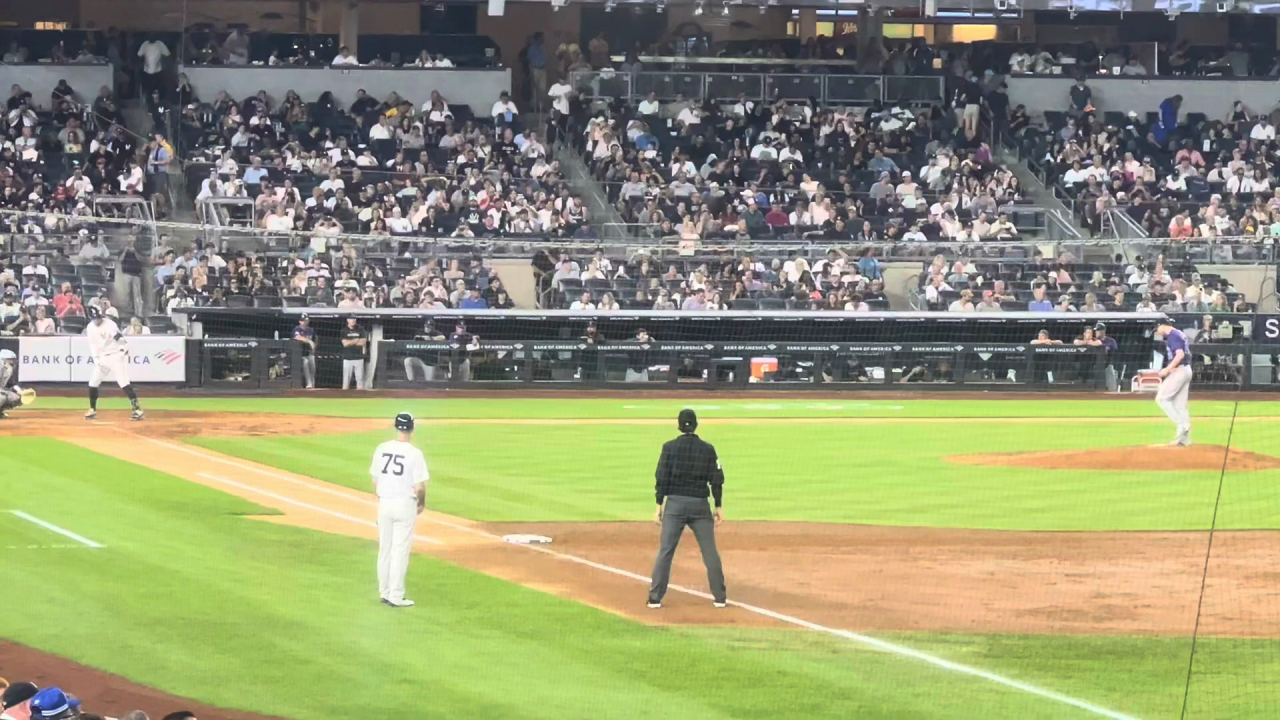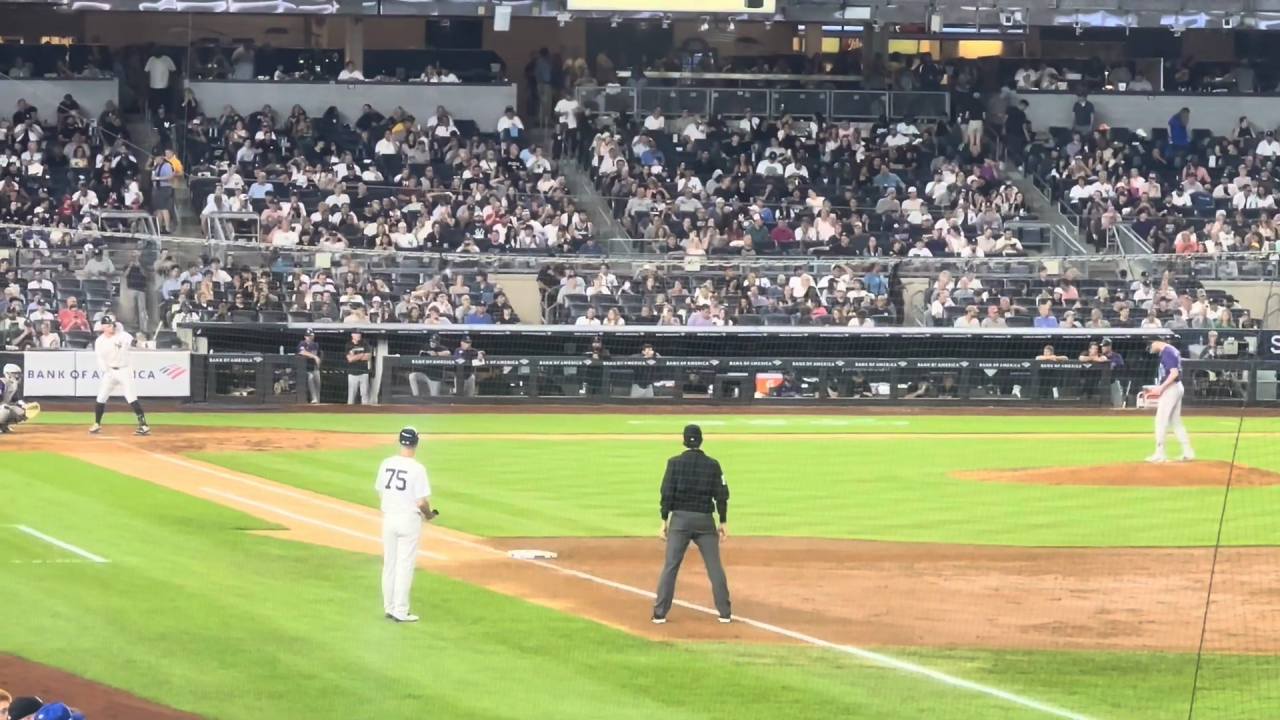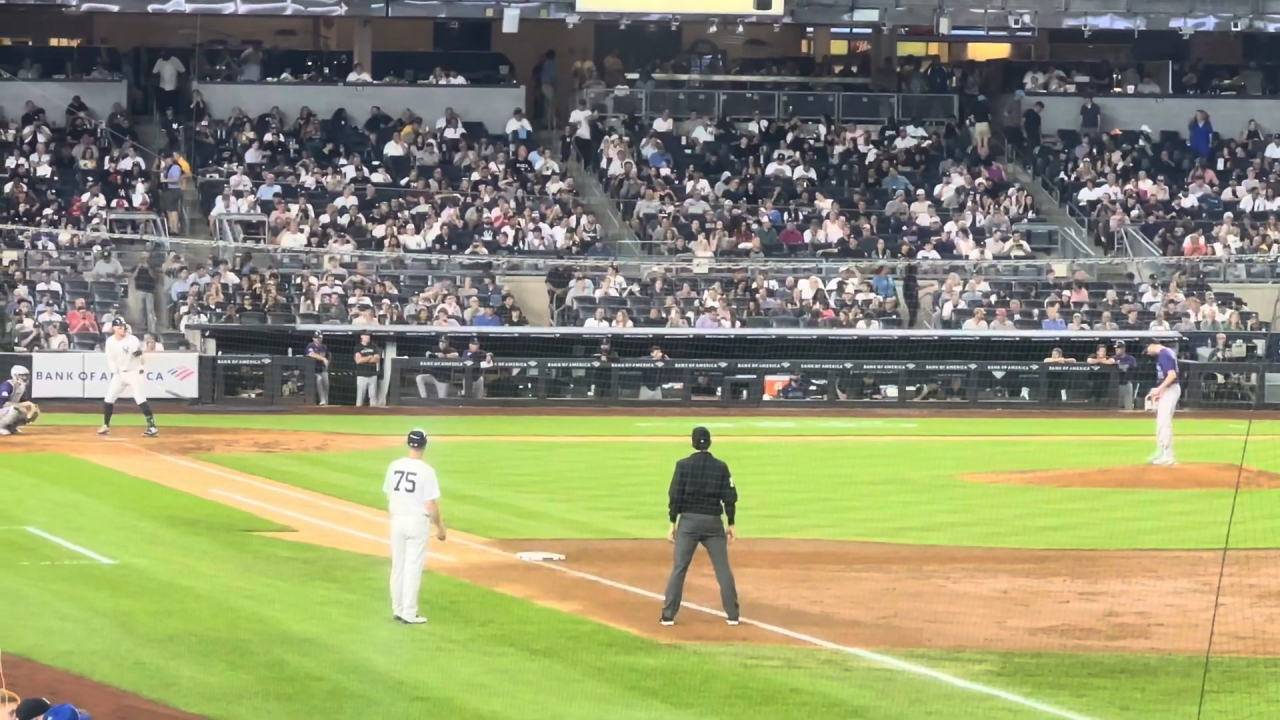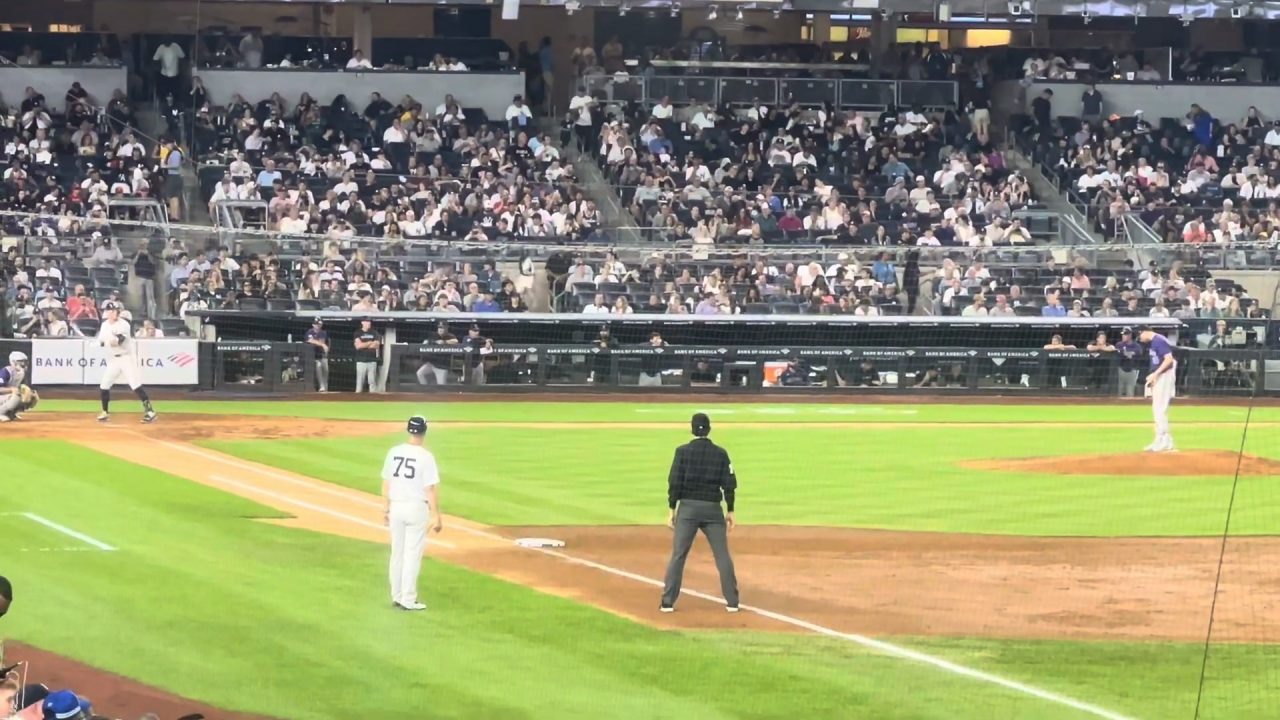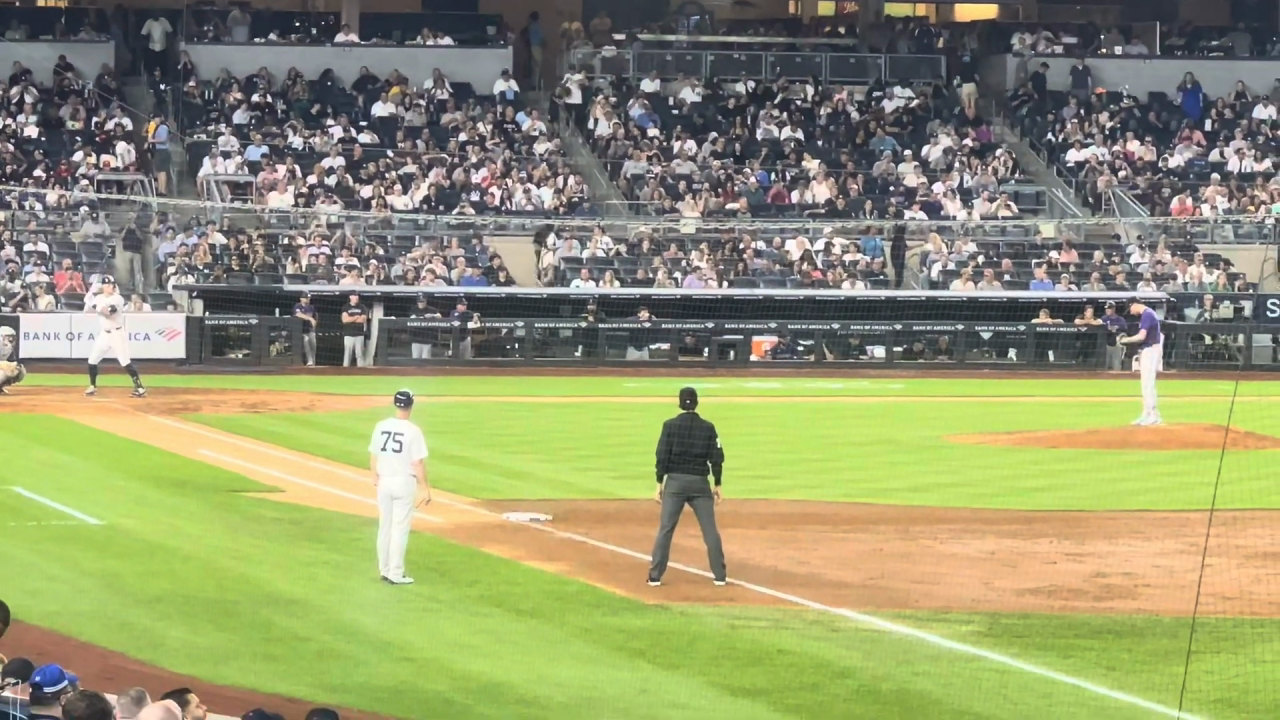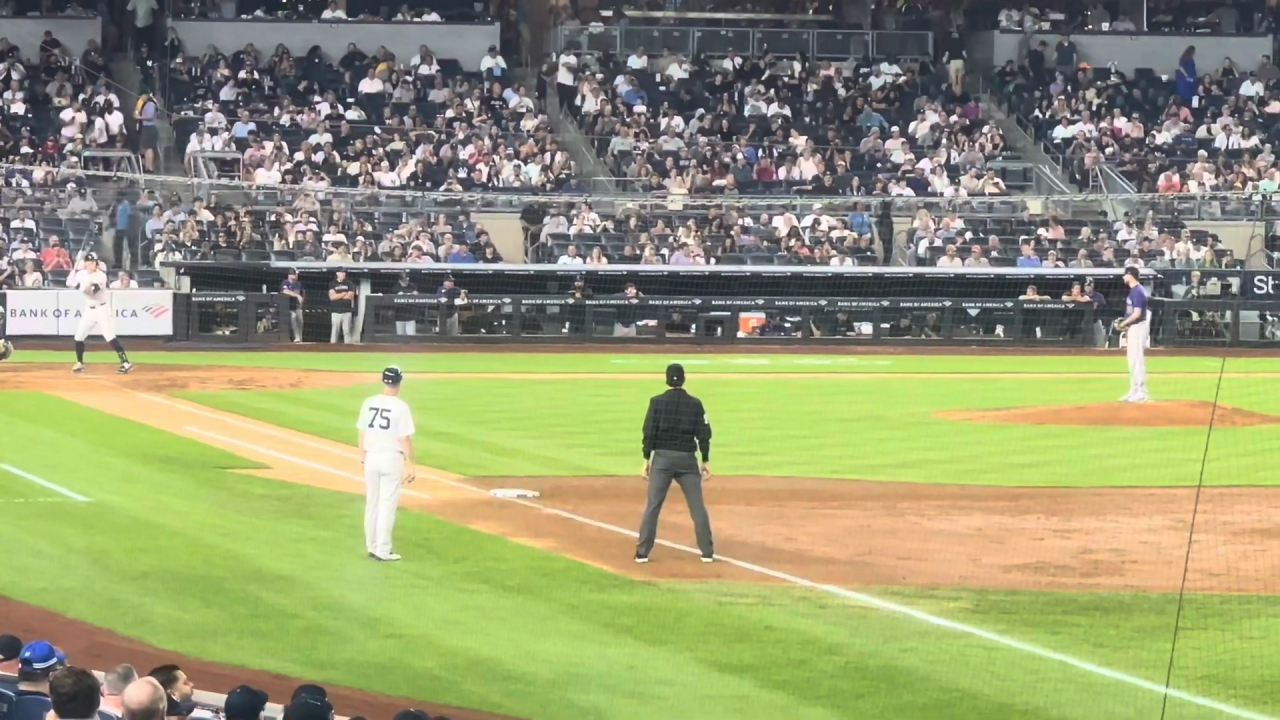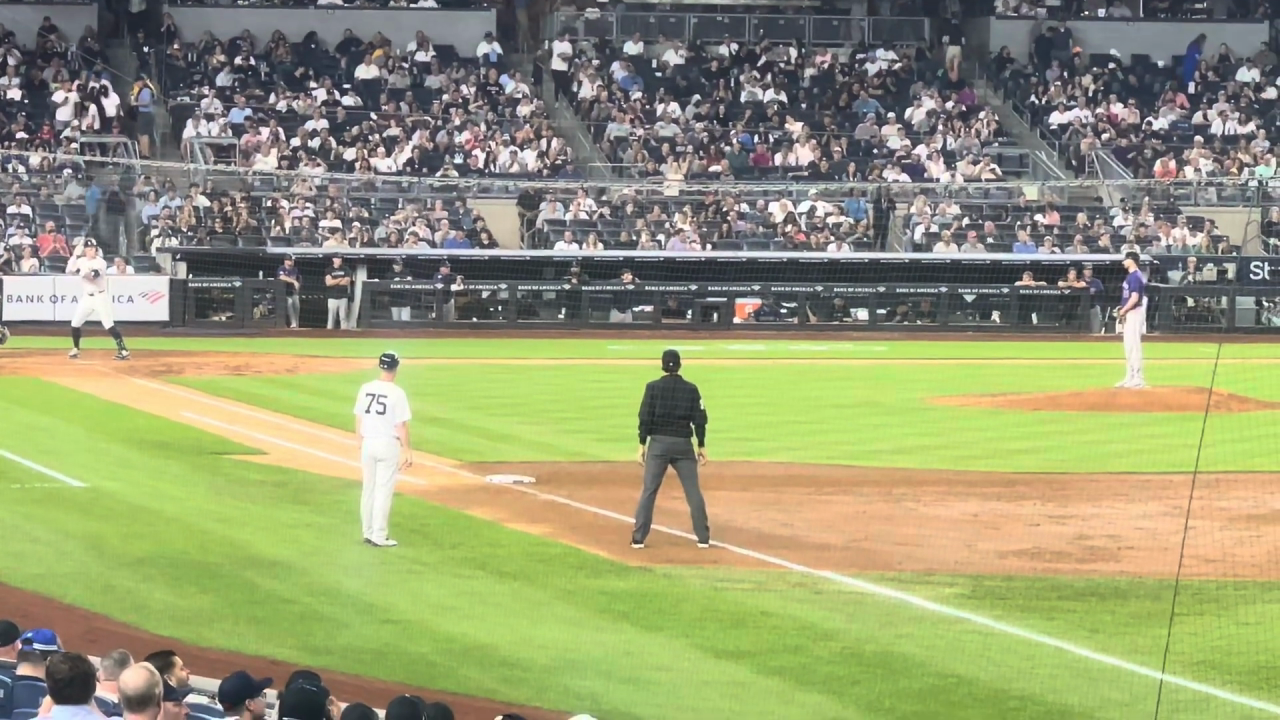
dt=0.5s
person 1, frame 1
left shoulder: (670, 447)
right shoulder: (707, 448)
left elbow: (662, 478)
right elbow: (716, 479)
left wrist: (659, 505)
right wrist: (718, 506)
left hip: (675, 503)
right hip: (700, 504)
left knee: (665, 551)
right knee: (710, 552)
left ankle: (655, 598)
right ankle: (719, 597)
person 1, frame 2
left shoulder: (675, 463)
right shoulder: (712, 464)
left elbow: (667, 494)
right elbow: (721, 496)
left wrist: (664, 520)
right wrist: (723, 522)
left hip: (680, 518)
right hip: (705, 519)
left knee: (670, 566)
right knee: (715, 567)
left ankle: (660, 613)
right ankle: (725, 613)
person 1, frame 3
left shoulder: (683, 465)
right shoulder: (721, 467)
left elbow: (675, 496)
right elbow: (729, 498)
left wrist: (672, 523)
right wrist: (731, 524)
left hip: (688, 520)
right hip: (713, 522)
left knee: (678, 568)
right knee: (723, 569)
left ankle: (668, 616)
right ankle: (733, 615)
person 1, frame 4
left shoulder: (683, 451)
right shoulder: (720, 453)
left elbow: (674, 483)
right elbow: (729, 484)
left wrist: (672, 509)
right wrist: (730, 511)
left hip: (688, 507)
right hip: (712, 508)
left knee: (678, 555)
right knee: (723, 556)
left ankle: (667, 602)
right ankle: (732, 602)
person 1, frame 5
left shoulder: (670, 425)
right shoulder: (708, 427)
left elbow: (662, 456)
right elbow: (716, 458)
left wrist: (659, 483)
right wrist: (717, 485)
left hip: (675, 481)
right hip: (700, 482)
left knee: (665, 529)
right knee: (710, 530)
left ankle: (655, 576)
right ankle: (720, 576)
person 1, frame 6
left shoulder: (657, 402)
right shoulder: (695, 403)
left elbow: (649, 433)
right elbow: (704, 435)
left wrist: (646, 459)
right wrist: (705, 461)
left hip: (662, 457)
right hip: (687, 459)
left knee: (653, 506)
right knee: (698, 507)
left ankle: (642, 553)
right ankle: (707, 552)
person 1, frame 7
left shoulder: (653, 387)
right shoulder: (691, 389)
left elbow: (645, 418)
right elbow: (699, 420)
left wrist: (642, 445)
right wrist: (701, 446)
left hip: (658, 443)
right hip: (683, 444)
left knee: (648, 491)
right knee: (693, 492)
left ankle: (638, 538)
right ankle: (703, 538)
person 2, frame 1
left shoulder: (381, 449)
right shoulder: (414, 453)
left elbow: (375, 481)
right elbow: (419, 486)
right wrist: (421, 503)
left hip: (384, 503)
right hip: (405, 504)
left knee: (385, 550)
right knee: (400, 551)
left ankle: (384, 593)
right ankle: (396, 596)
person 2, frame 2
left shoulder: (386, 464)
right shoulder: (417, 468)
left elbow: (381, 495)
right elbow: (421, 501)
right wrist: (429, 514)
left hip: (389, 518)
right hip: (409, 520)
left knee: (389, 565)
right knee: (405, 566)
left ankle: (389, 608)
right ankle: (400, 611)
person 2, frame 3
left shoulder: (394, 466)
right shoulder: (426, 470)
left elbow: (389, 496)
right elbow: (431, 504)
right wrist: (440, 527)
left hip: (397, 521)
right hip: (417, 522)
left knee: (398, 567)
right knee: (413, 568)
left ankle: (398, 610)
right ankle: (409, 614)
person 2, frame 4
left shoulder: (393, 452)
right shoulder: (425, 456)
left elbow: (386, 483)
right elbow: (430, 489)
left wrist: (386, 508)
right wrist: (436, 516)
left hip: (396, 507)
right hip: (416, 508)
left knee: (397, 553)
right knee: (412, 554)
left ankle: (397, 597)
right ankle: (408, 600)
person 2, frame 5
left shoulder: (381, 426)
right shoulder: (413, 430)
left elbow: (373, 458)
right elbow: (418, 463)
left wrist: (376, 481)
right wrist: (425, 488)
left hip: (384, 481)
right hip: (404, 482)
left knee: (385, 527)
right knee: (400, 529)
left ankle: (384, 571)
right ankle: (396, 574)
person 2, frame 6
left shoulder: (369, 403)
right shoulder: (400, 407)
left elbow: (361, 434)
right elbow: (405, 440)
left wrist: (363, 458)
right wrist: (410, 465)
left hip: (372, 458)
right hip: (391, 459)
left knee: (372, 503)
right knee: (387, 505)
left ankle: (372, 547)
right ankle: (383, 551)
person 2, frame 7
left shoulder: (365, 388)
right shoulder: (397, 393)
left elbow: (358, 419)
right elbow: (401, 425)
right wrist: (407, 451)
left hip: (368, 443)
right hip: (388, 445)
left knee: (368, 489)
right knee: (383, 491)
left ankle: (368, 533)
right ankle: (379, 536)
